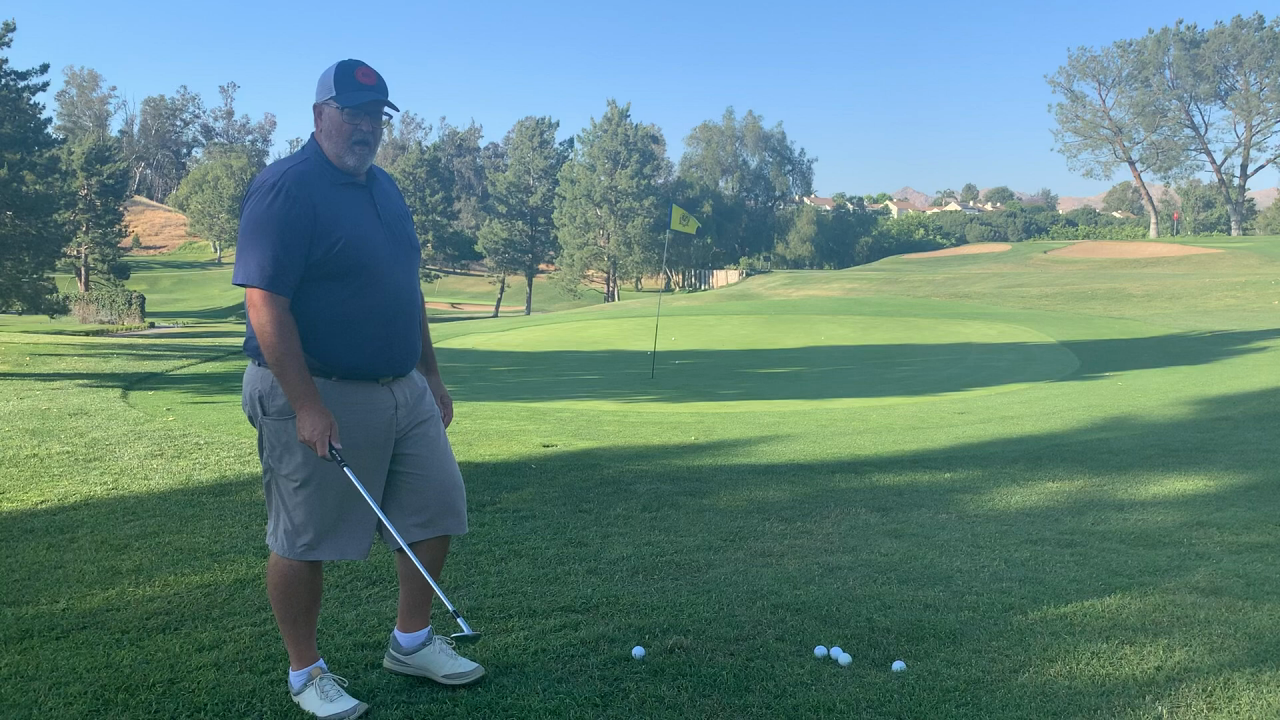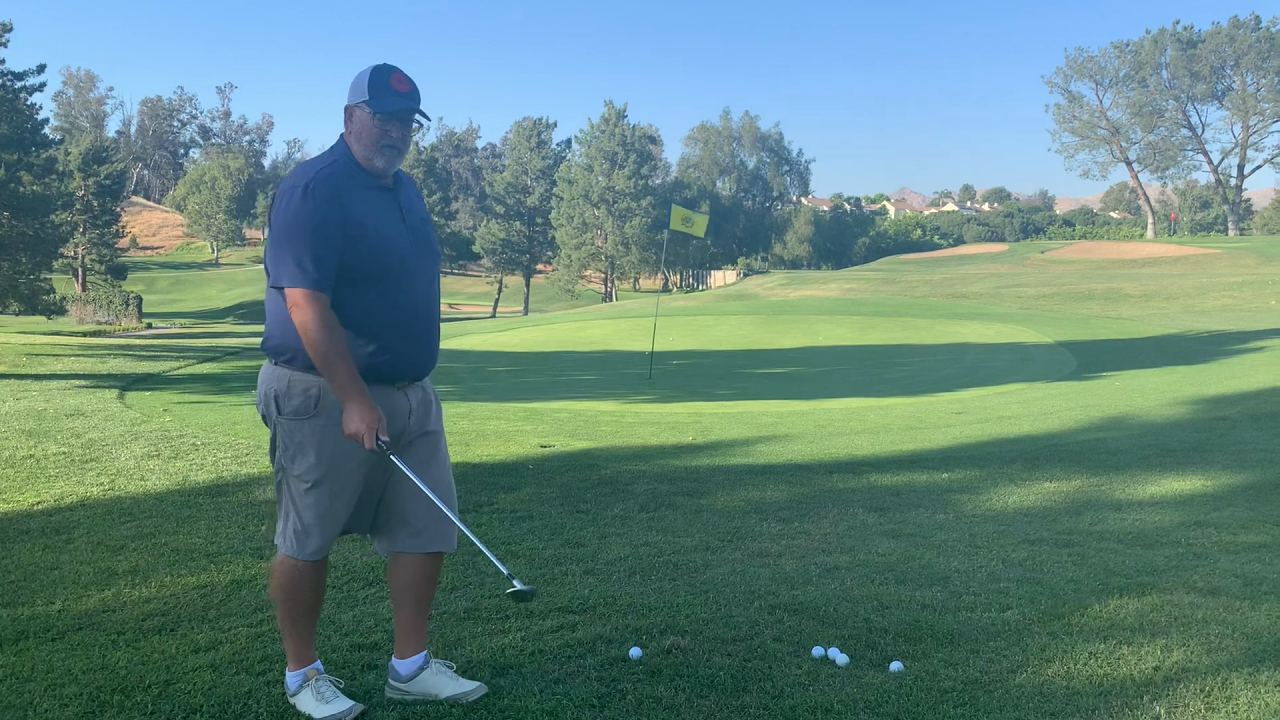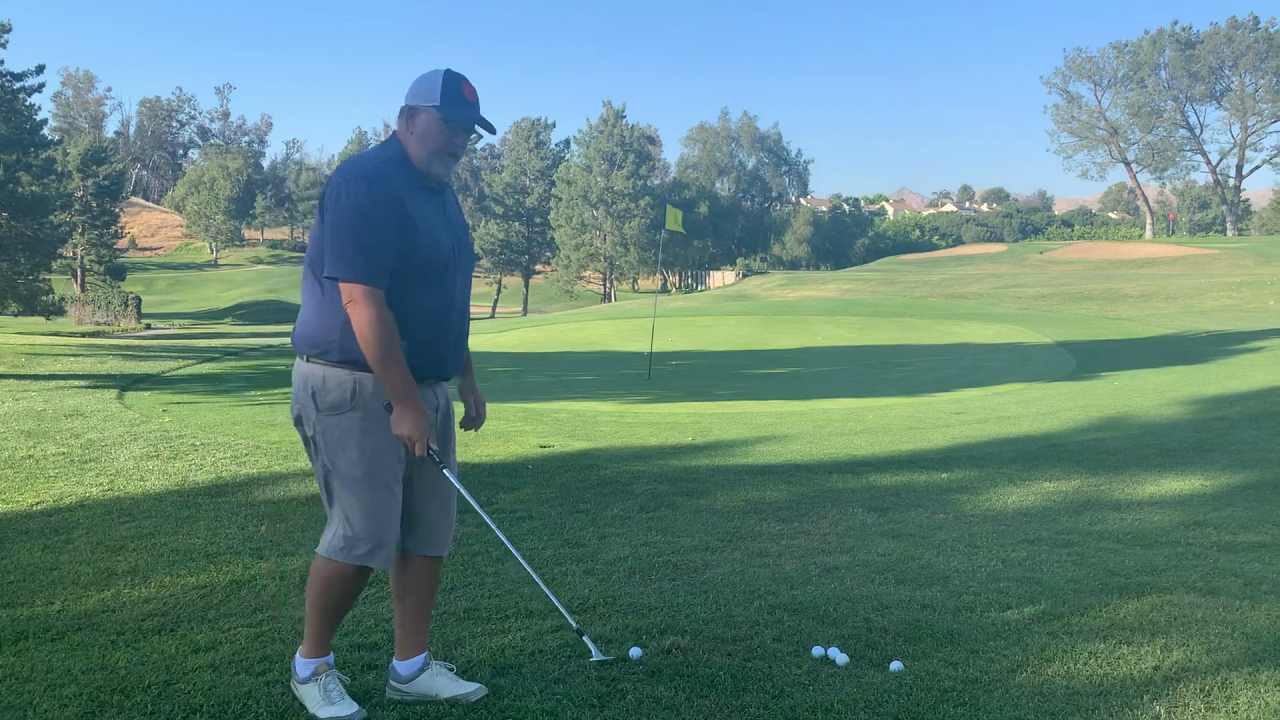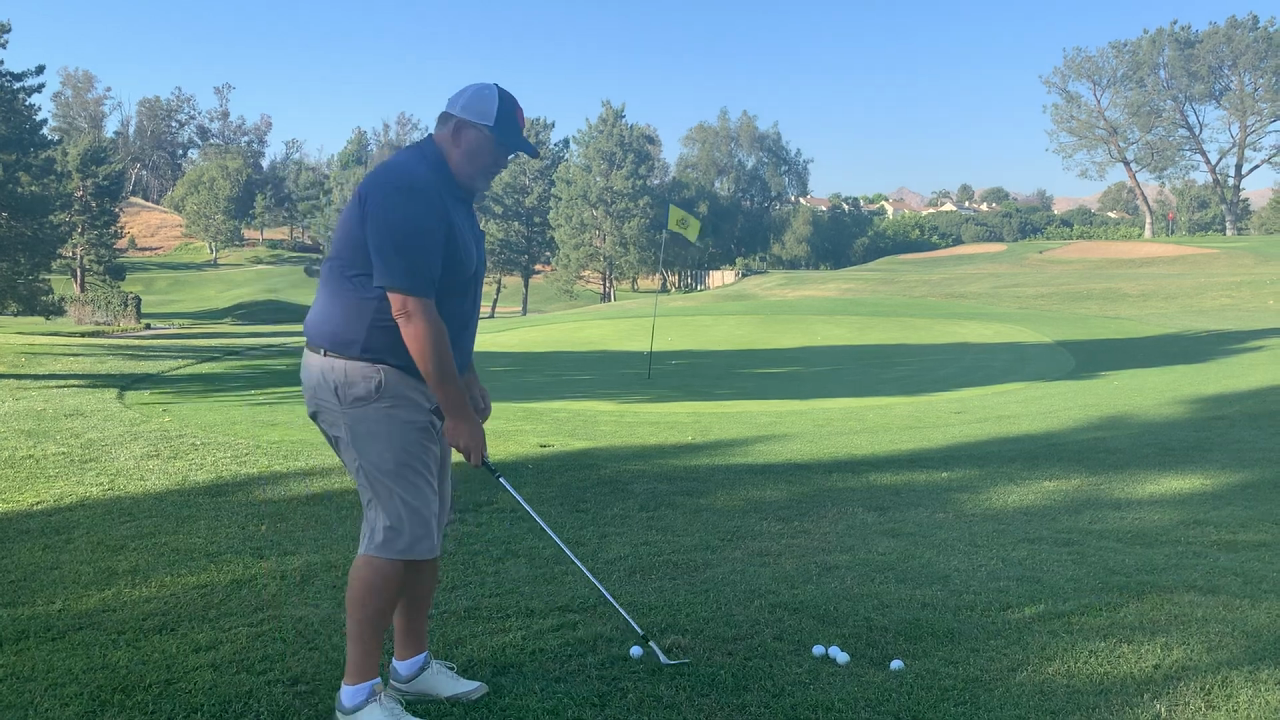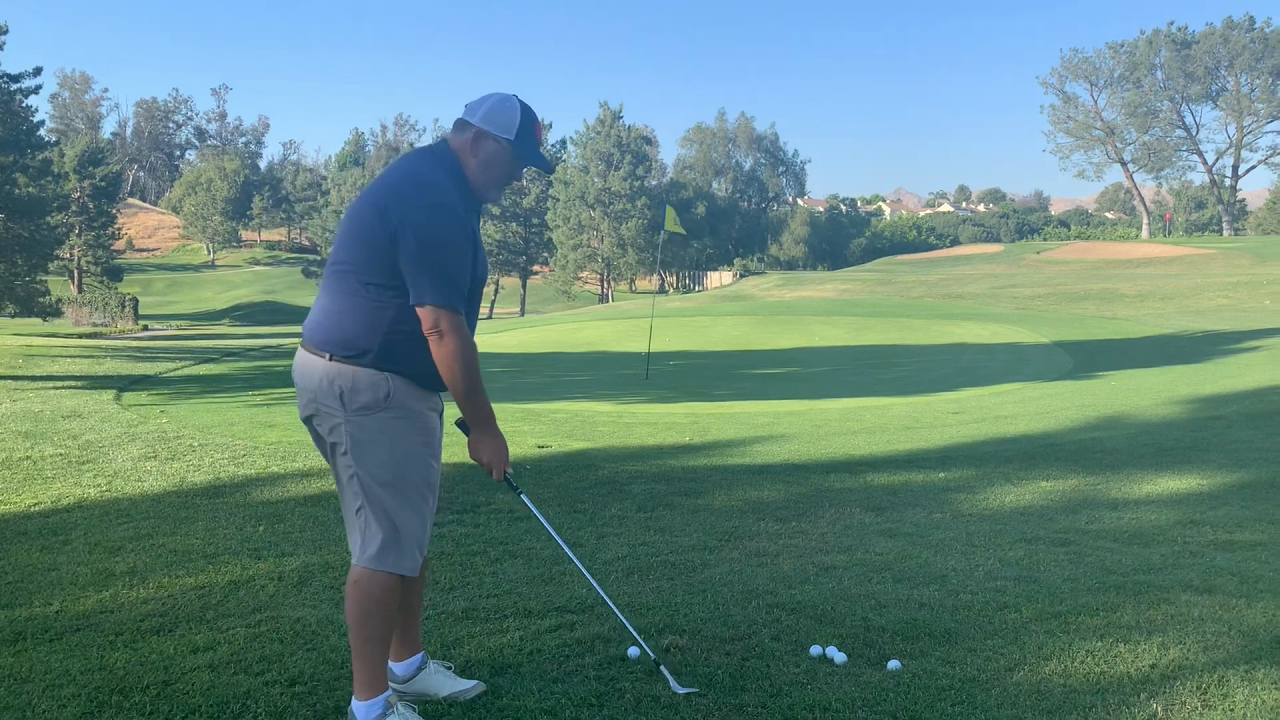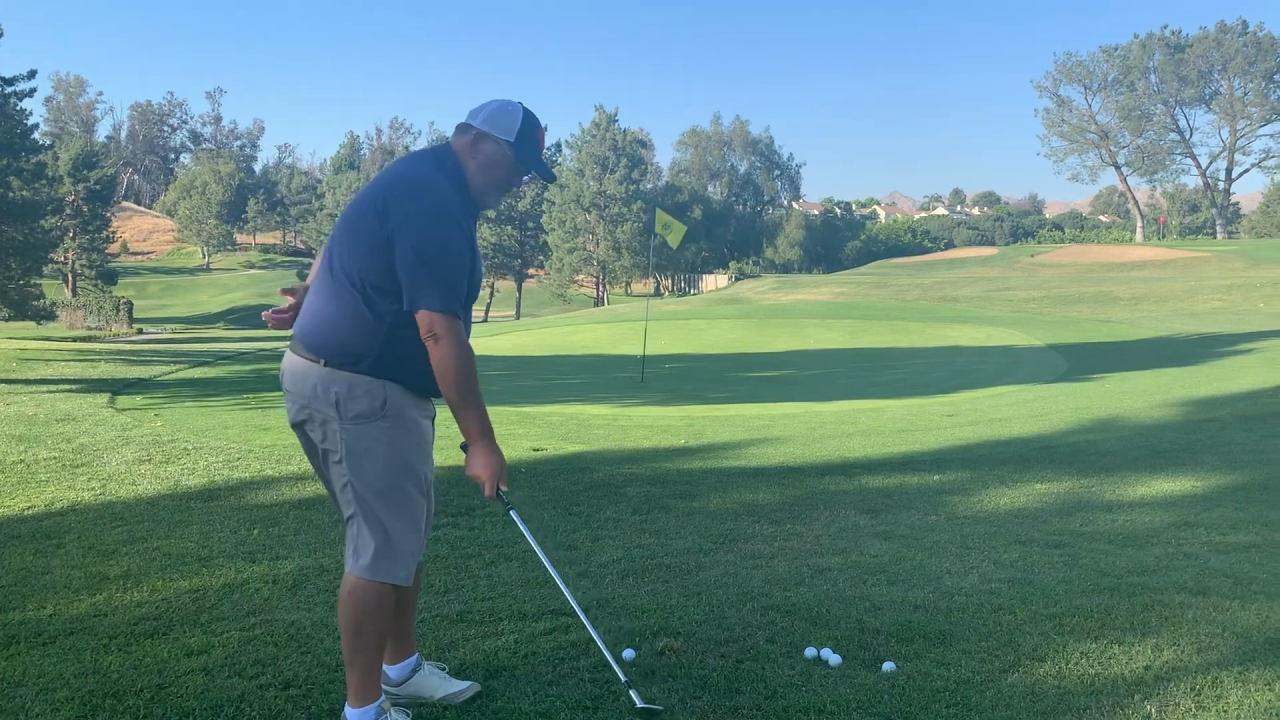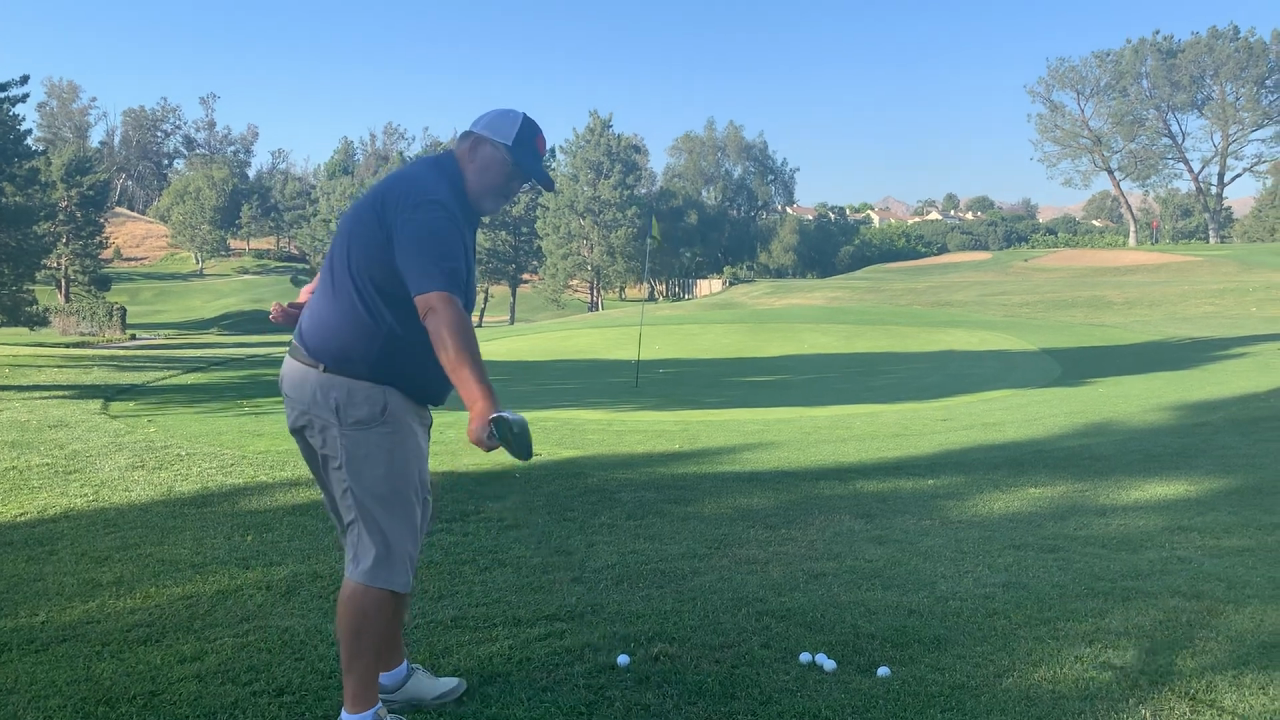
dt=0.3s
person 1, frame 1
left shoulder: (383, 187)
right shoulder: (285, 188)
right elbow: (264, 305)
left wrist: (433, 376)
right wrist: (307, 407)
left hip: (400, 389)
right hip: (315, 393)
left knee: (438, 507)
right knee: (302, 537)
left ankle: (412, 639)
person 1, frame 2
left shoulder: (406, 191)
right shoulder: (314, 189)
right elbow: (305, 305)
left wrist: (408, 386)
right wrist: (355, 400)
left hip: (412, 392)
right hip: (325, 396)
left knee: (426, 528)
right knee: (307, 539)
left ankle: (409, 664)
person 1, frame 3
left shoulder: (439, 191)
right shoulder: (367, 182)
right elbow: (363, 301)
left wrist: (466, 381)
right wrist: (407, 404)
left hip: (420, 388)
right hip: (352, 387)
left knee: (428, 532)
right knee: (362, 534)
left ankle: (411, 666)
right ankle: (312, 662)
person 1, frame 4
left shoulder: (450, 192)
right shoulder: (407, 187)
right elbow: (411, 312)
left wrist: (466, 384)
right wrist: (457, 412)
left hip: (411, 381)
right hip: (365, 378)
left knee: (423, 526)
right knee: (400, 526)
left ankle: (411, 664)
person 1, frame 5
left shoulder: (432, 183)
right shoulder: (433, 197)
right elbow: (443, 327)
right wrist: (483, 426)
left hip: (383, 381)
right hip: (364, 385)
left knee: (410, 530)
right knee: (387, 539)
left ankle: (406, 665)
person 1, frame 6
left shoulder: (426, 183)
right shoulder: (431, 201)
left elbow: (347, 248)
right elbow: (441, 334)
left wrist: (311, 295)
right wrist: (481, 441)
left hip: (370, 380)
right hip: (355, 387)
left knee: (406, 529)
right knee: (382, 545)
left ankle: (400, 666)
person 1, frame 7
left shoulder: (435, 195)
right shoulder: (429, 200)
left elbow: (356, 265)
right elbow: (440, 309)
left wrist: (306, 302)
right wrist: (481, 402)
left hip: (369, 386)
right hip: (351, 391)
left knee: (401, 533)
right knee: (380, 550)
